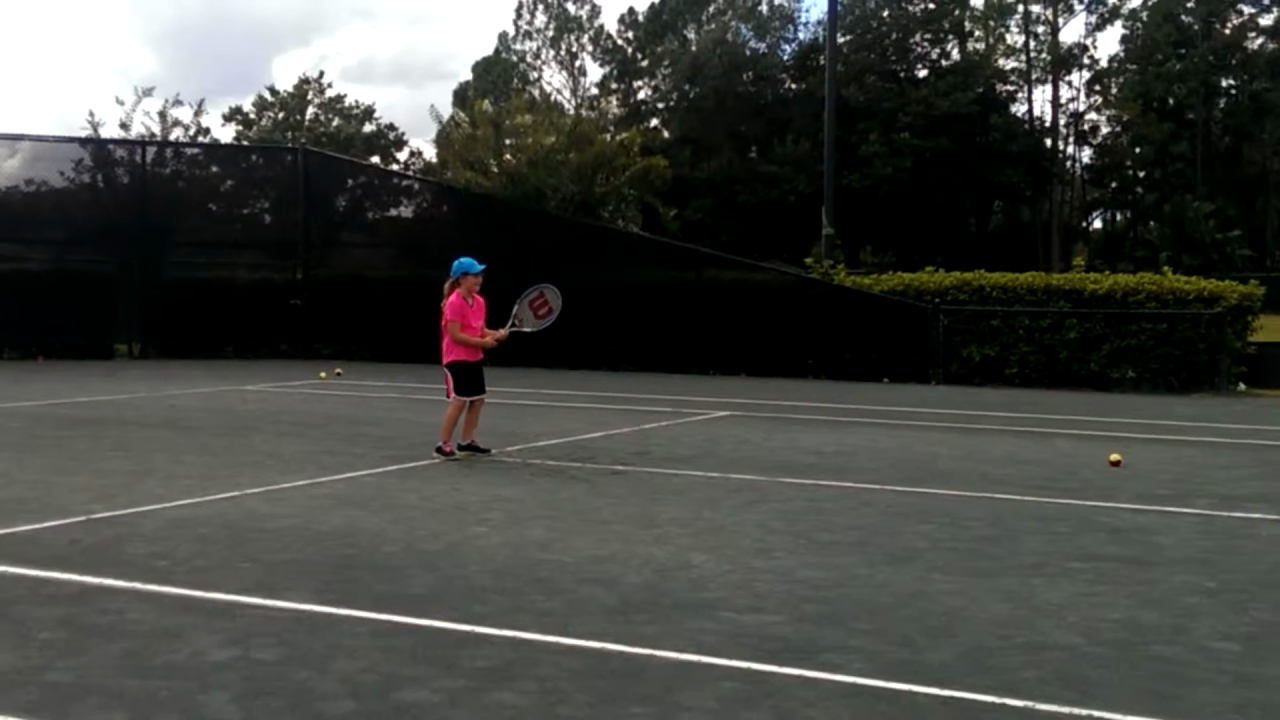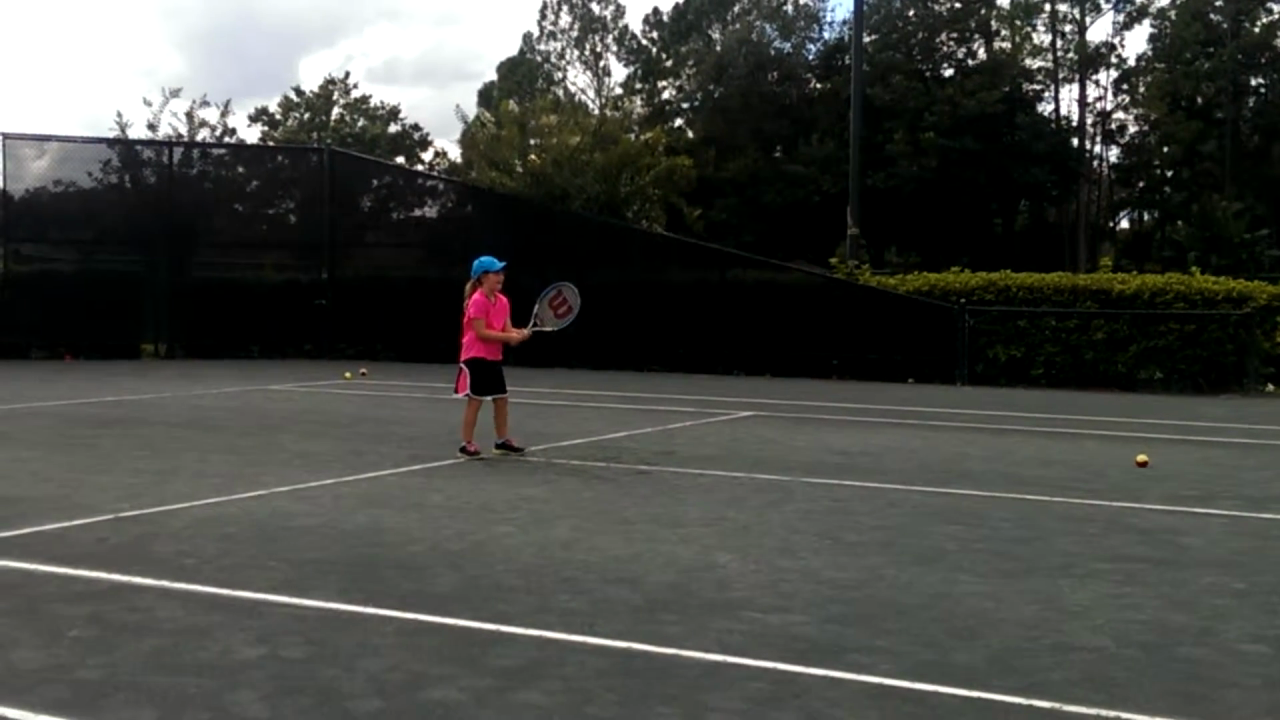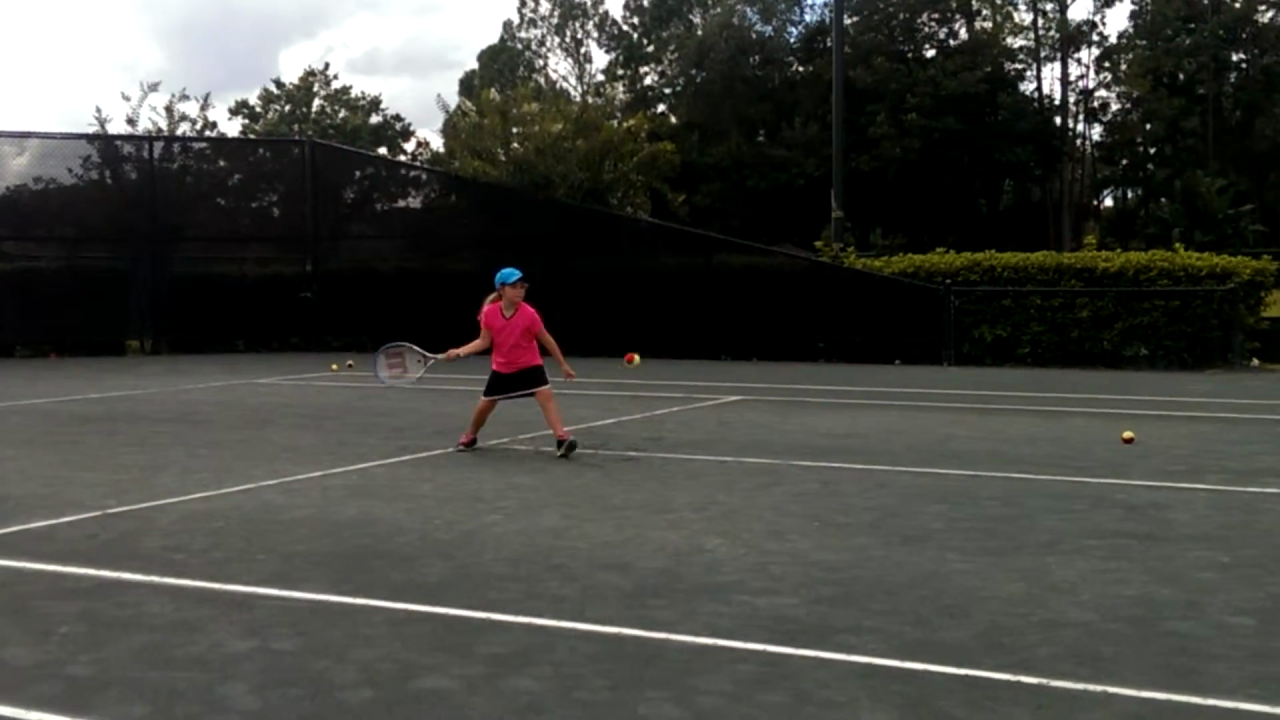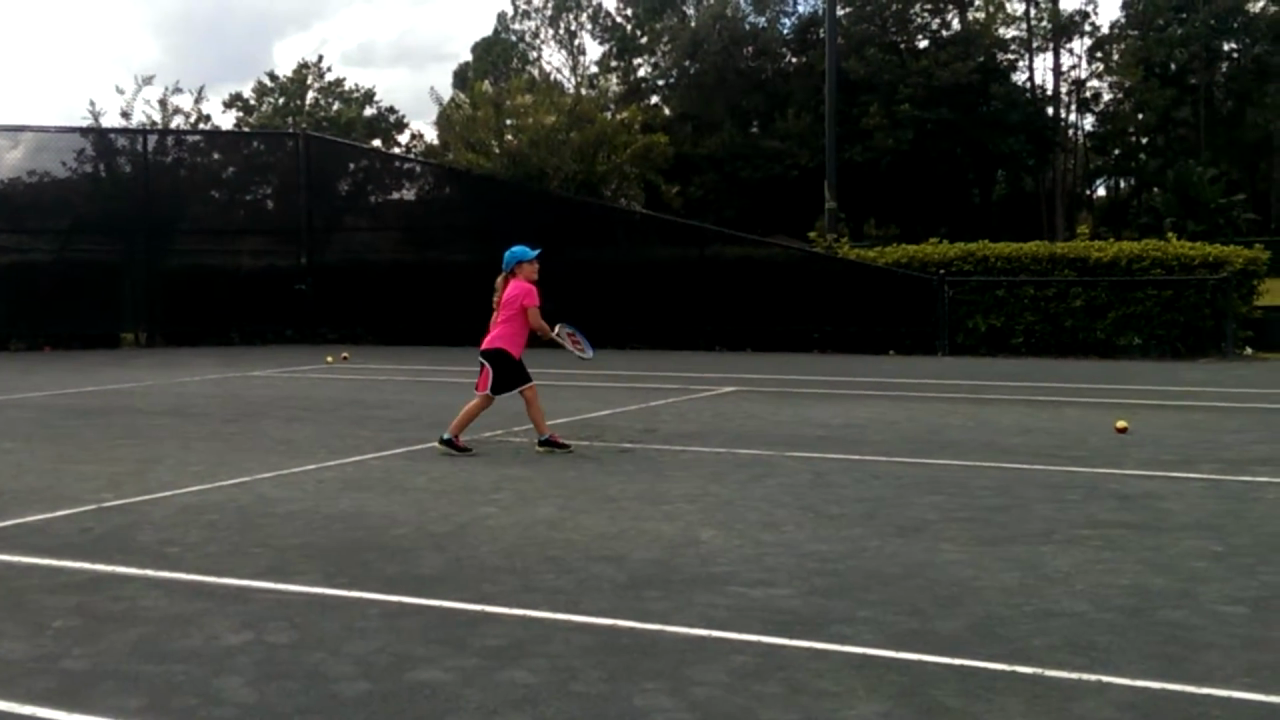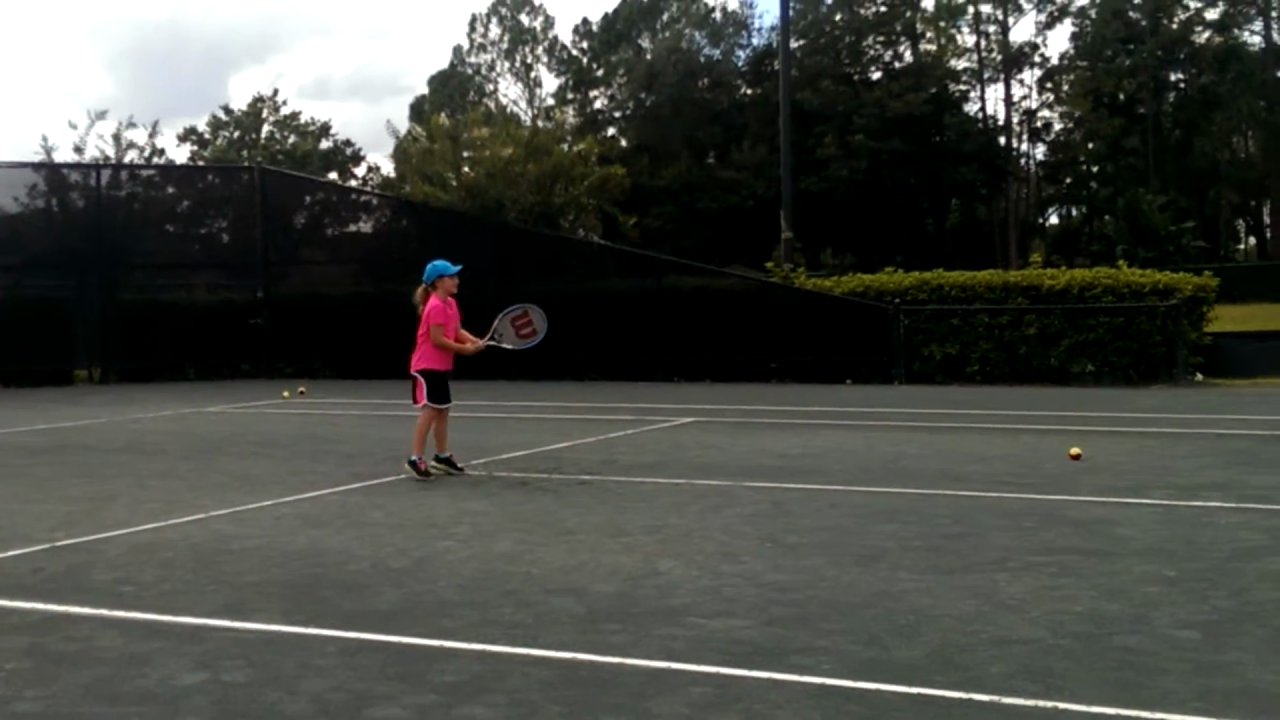
dt=1s
person 1, frame 1
left shoulder: (479, 301)
right shoulder: (454, 303)
right elbow: (455, 335)
left wrist: (494, 334)
right wrist: (482, 342)
left hip: (474, 358)
right hip: (457, 359)
left knee: (477, 400)
right knee: (459, 401)
left ankle: (466, 442)
right ankle: (443, 444)
person 1, frame 2
left shoulder: (502, 301)
right shoulder: (478, 301)
left elbow: (506, 329)
right elbow: (480, 332)
left wrist: (519, 333)
right wrist: (508, 338)
left hip: (494, 358)
right hip: (476, 357)
left knee: (501, 399)
right knee: (475, 400)
left ankle: (502, 441)
right ankle: (466, 444)
person 1, frame 3
left shoulder: (528, 313)
right shoulder: (489, 312)
left elbow: (546, 340)
right elbow: (484, 341)
left wrist: (563, 364)
right wrist: (461, 351)
left hip: (529, 365)
right hip: (502, 368)
left knee: (546, 395)
right knee: (485, 405)
left ankle: (563, 439)
right ankle: (470, 436)
person 1, frame 4
left shoulder: (510, 289)
right shoulder: (527, 289)
left elbow: (494, 322)
right elbow: (535, 322)
right wrist: (547, 332)
left hip: (507, 352)
right hip: (498, 351)
left knee: (530, 393)
right knee: (486, 398)
left ankle: (545, 438)
right ankle: (448, 437)
person 1, frame 5
left shoulder: (450, 303)
right shoulder: (436, 306)
left elbow: (457, 331)
right elbow: (437, 339)
left wrist: (473, 341)
right wrist: (465, 349)
left hip: (441, 367)
right hip: (427, 367)
left knee: (442, 410)
right knee: (429, 409)
left ankle: (442, 457)
right ankle: (416, 458)
